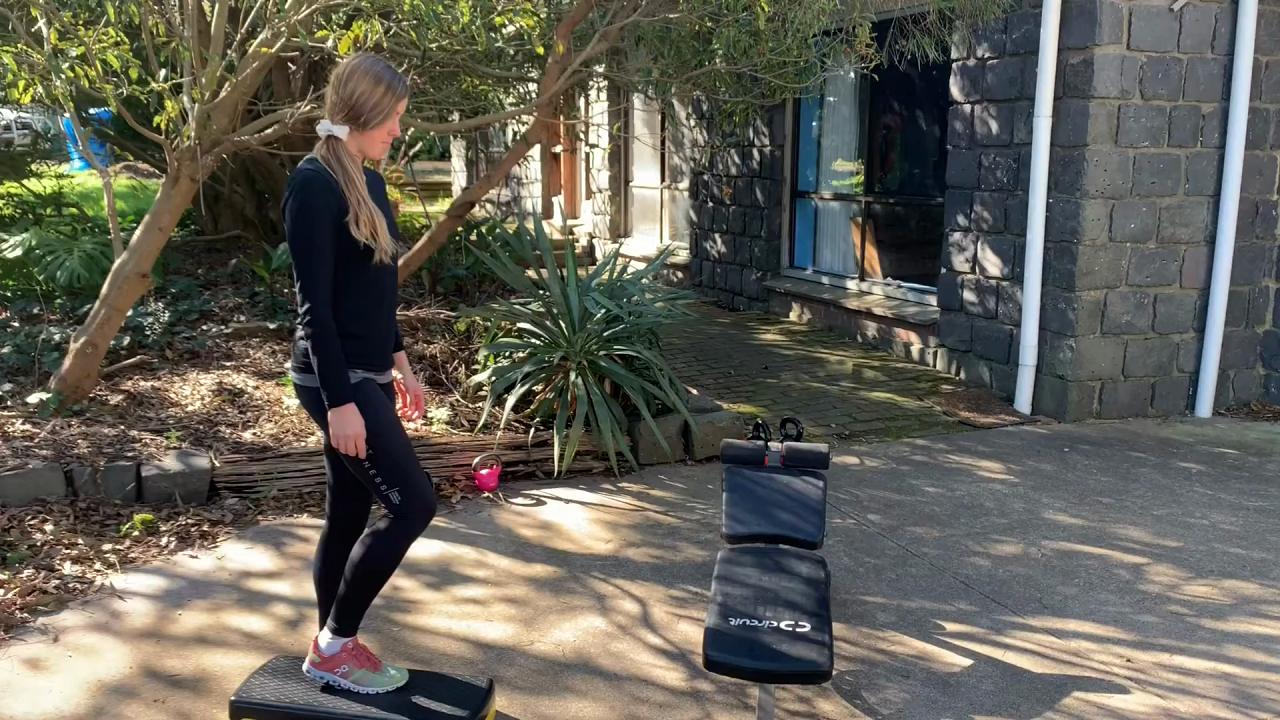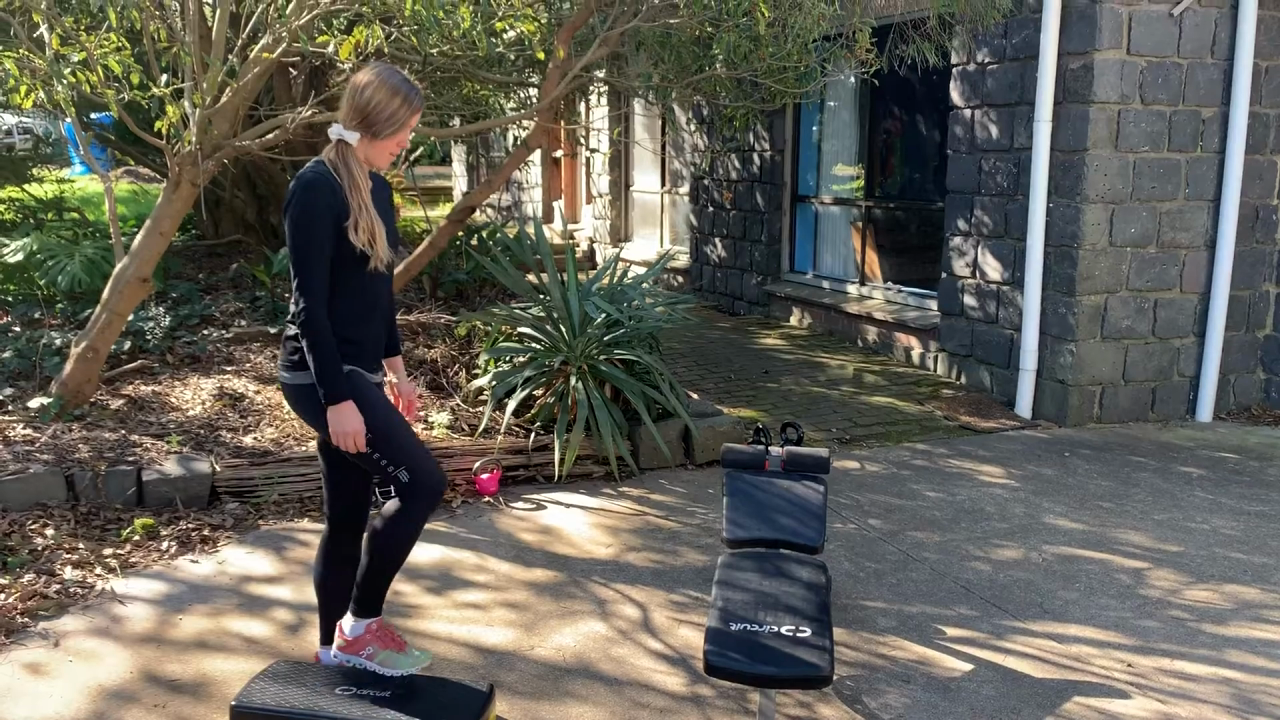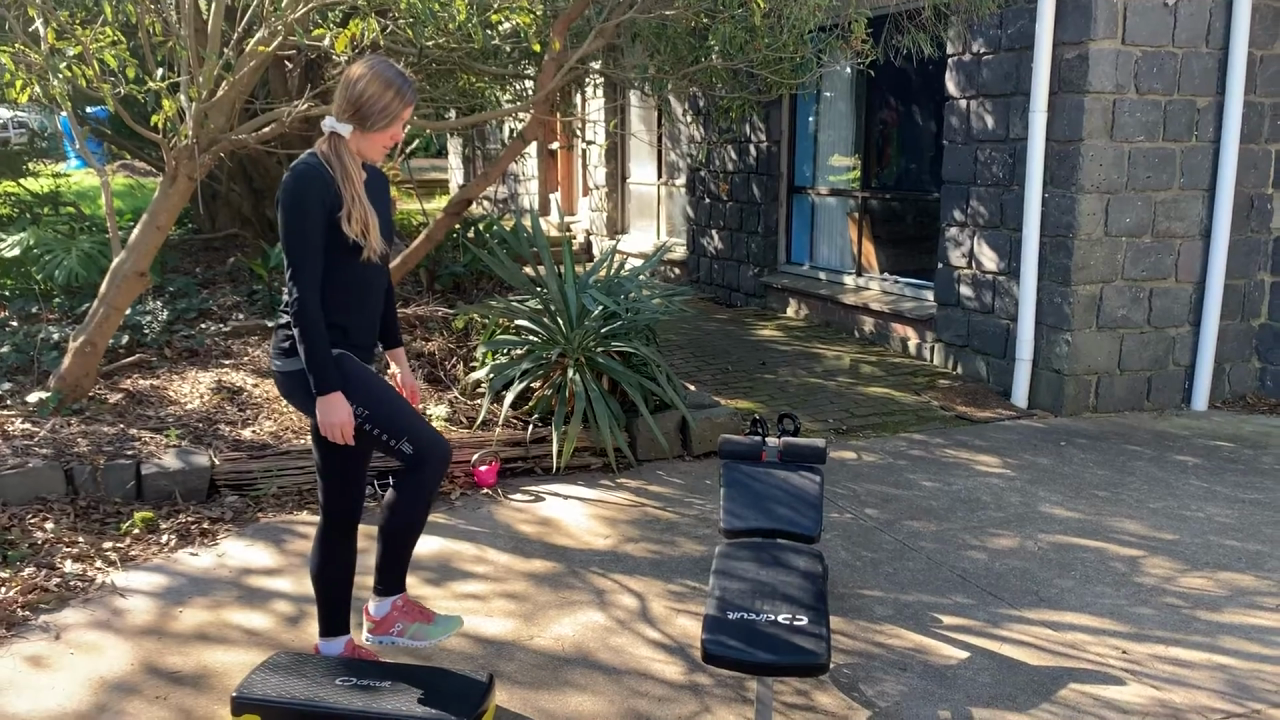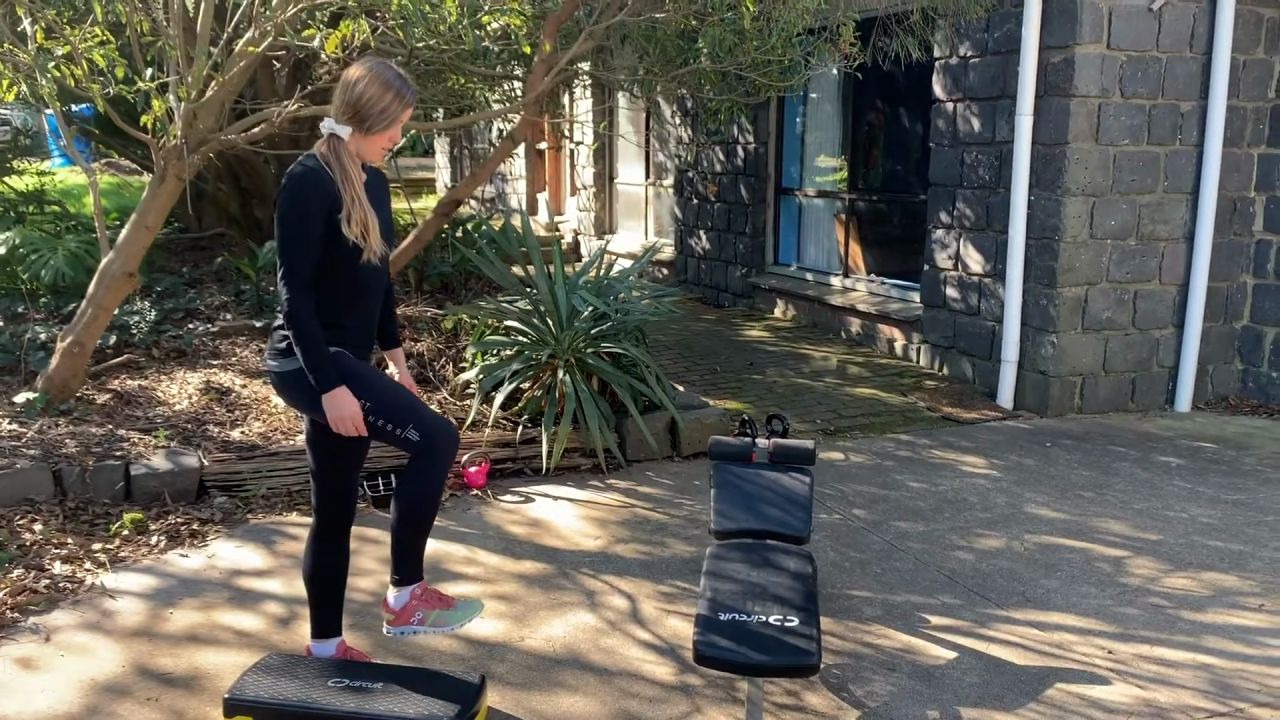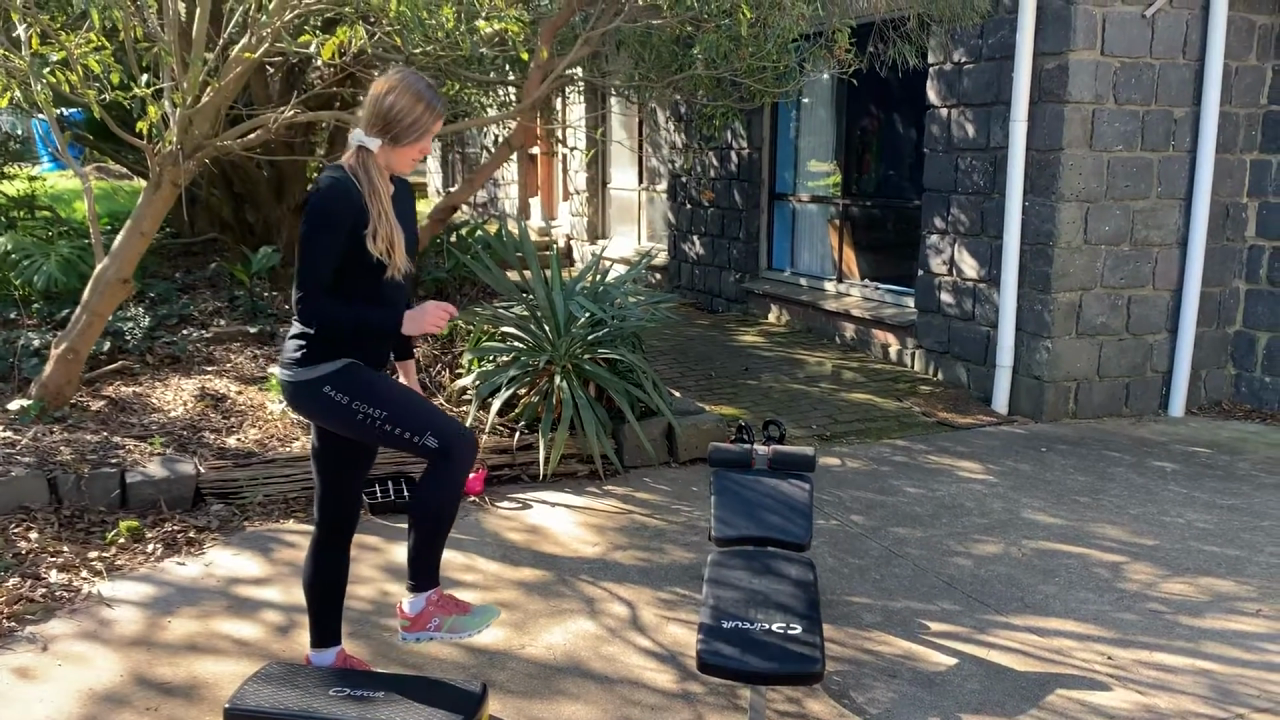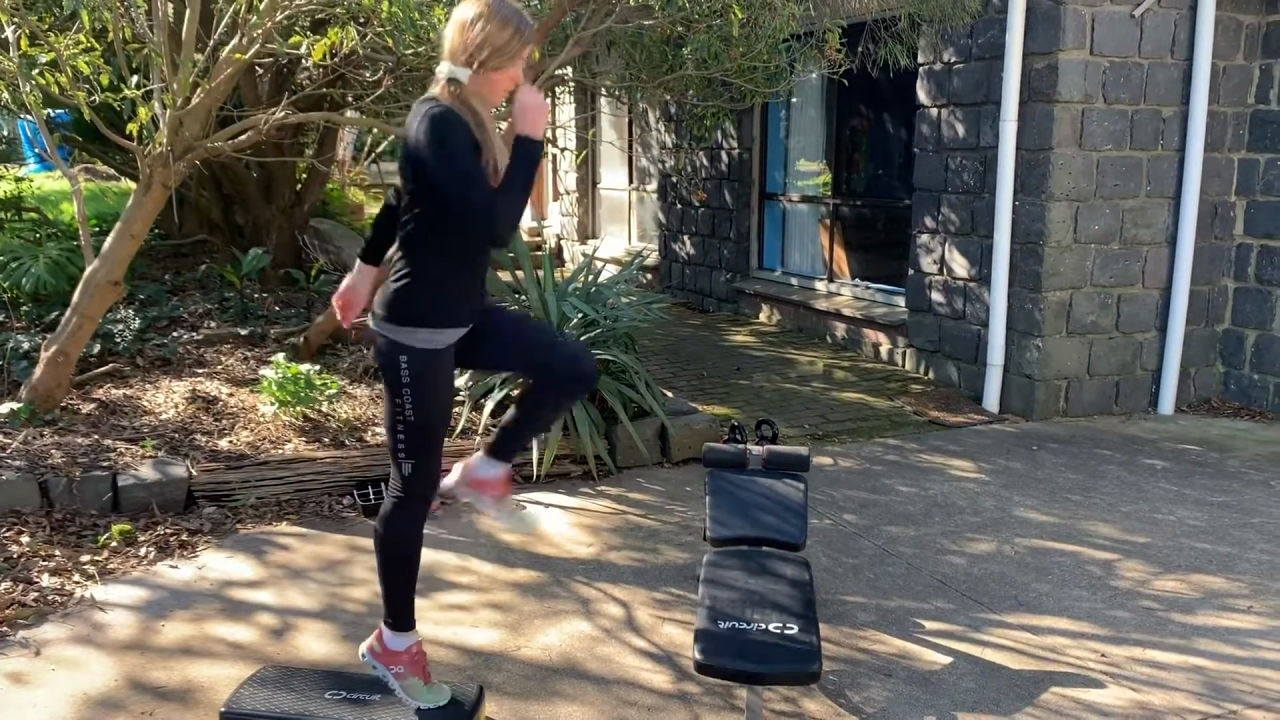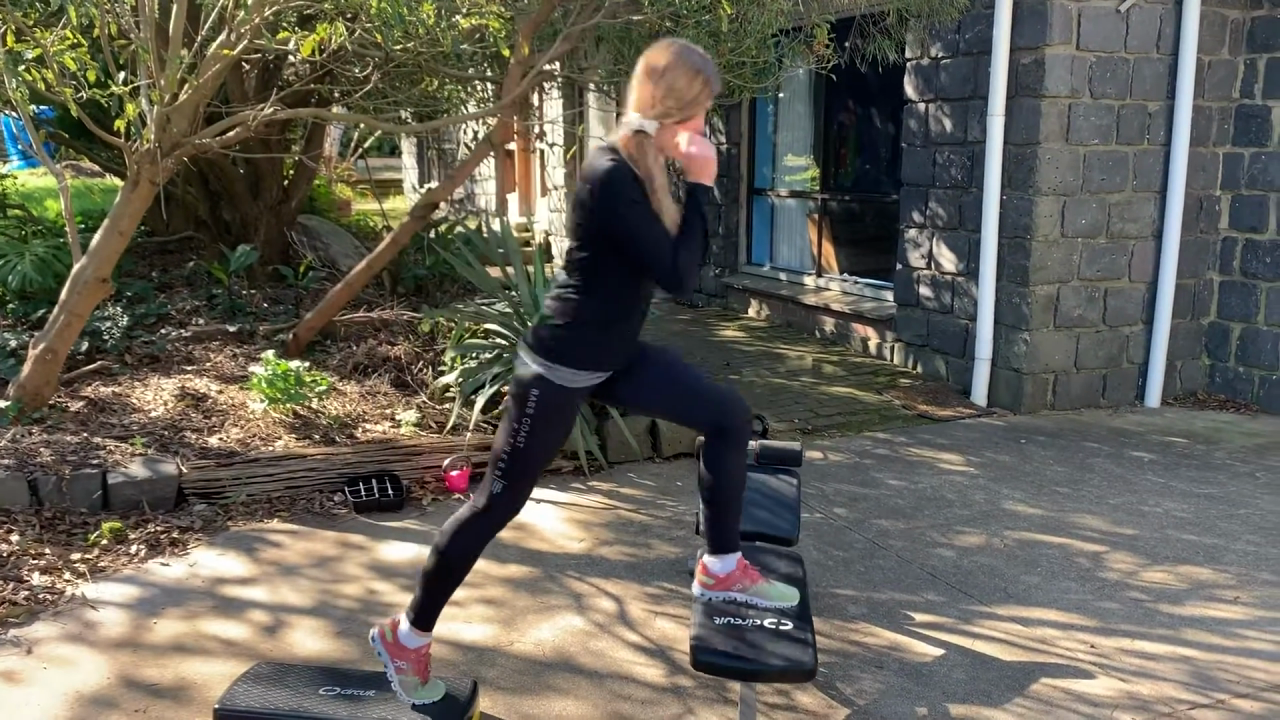
dt=0.5s
person 1, frame 1
left shoulder: (366, 181)
right shoulder: (313, 185)
right elbow: (315, 303)
left wrist: (399, 362)
right wrist: (340, 401)
left hip: (364, 372)
right hip: (335, 378)
left knee: (349, 515)
right knee: (412, 502)
left ankle: (332, 650)
right ankle: (335, 645)
person 1, frame 2
left shoulder: (376, 188)
right shoulder: (317, 187)
right elbow: (310, 302)
left wrist: (394, 366)
right wrist: (337, 398)
left hip: (357, 371)
right hip: (321, 375)
left knee: (349, 516)
right knee: (422, 482)
left ankle: (335, 648)
right ankle: (360, 625)
person 1, frame 3
left shoulder: (373, 181)
right shoulder: (309, 179)
right elbow: (303, 293)
left wrist: (396, 356)
right wrist: (326, 389)
left hip: (349, 360)
right hip: (313, 363)
left knee: (343, 505)
right knee: (428, 453)
left ankle: (335, 642)
right ankle: (388, 606)
person 1, frame 4
left shoulder: (373, 182)
right shoulder: (308, 182)
right elbow: (296, 293)
left wrist: (395, 356)
right wrist: (328, 385)
left hip: (345, 360)
right hip: (309, 363)
left knee: (336, 508)
right knee: (436, 438)
left ankle: (326, 644)
right ankle: (406, 595)
person 1, frame 5
left shoulder: (397, 192)
right shoulder: (336, 196)
right elbow: (310, 304)
left wrist: (406, 364)
right wrist: (405, 322)
left hip: (355, 371)
right hip: (320, 373)
left knee: (338, 514)
right knee: (455, 445)
left ankle: (325, 653)
right ankle: (421, 601)
person 1, frame 6
left shoulder: (463, 116)
right shoulder: (438, 124)
left elbow: (402, 201)
right elbow: (494, 225)
left wrist: (365, 269)
right wrist: (529, 137)
left hip: (463, 316)
right hip: (415, 331)
left knee: (574, 367)
right knee: (415, 483)
left ankle: (485, 469)
right ankle: (393, 641)
person 1, frame 7
left shoulder: (639, 162)
right shoulder: (611, 177)
right elbow: (679, 276)
right wrist: (700, 186)
left hip: (616, 357)
right hip: (561, 368)
left knee: (729, 418)
right knee: (499, 500)
left ankle: (720, 569)
right ankle: (407, 636)
